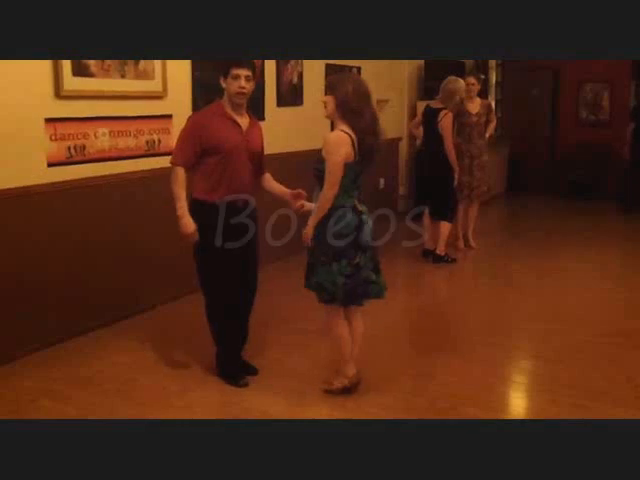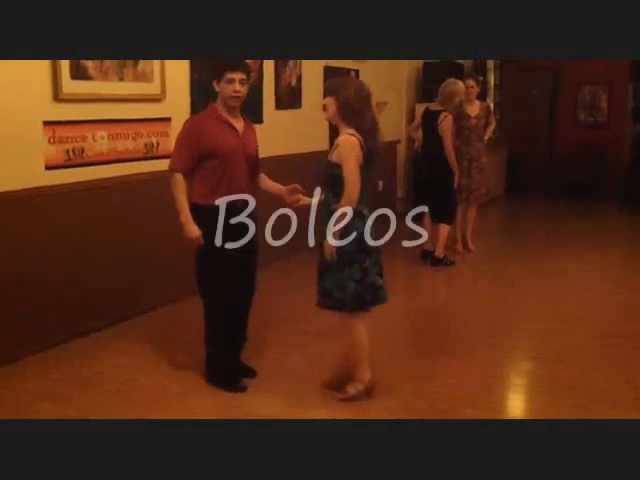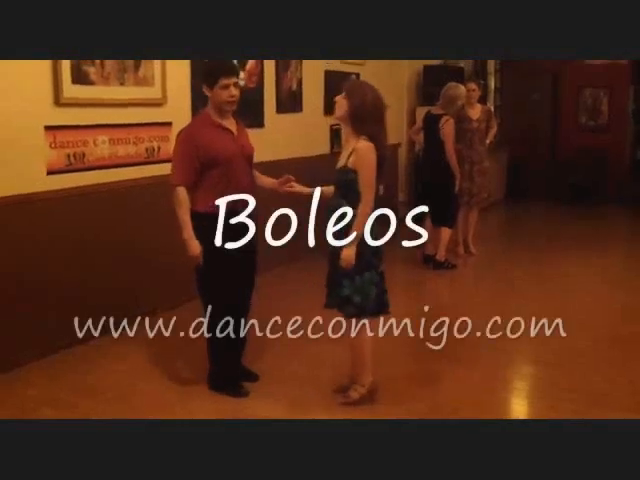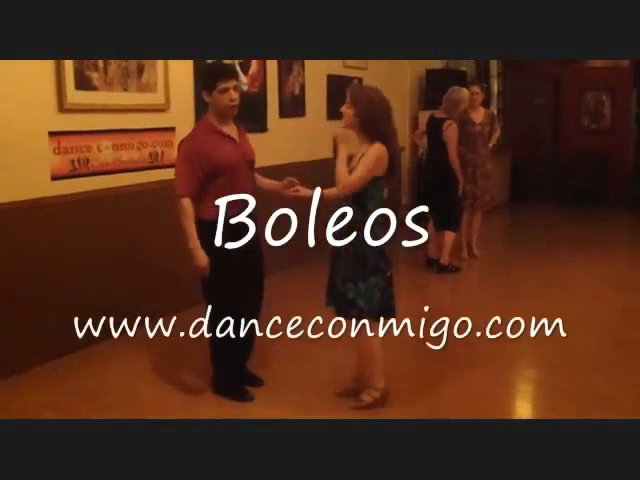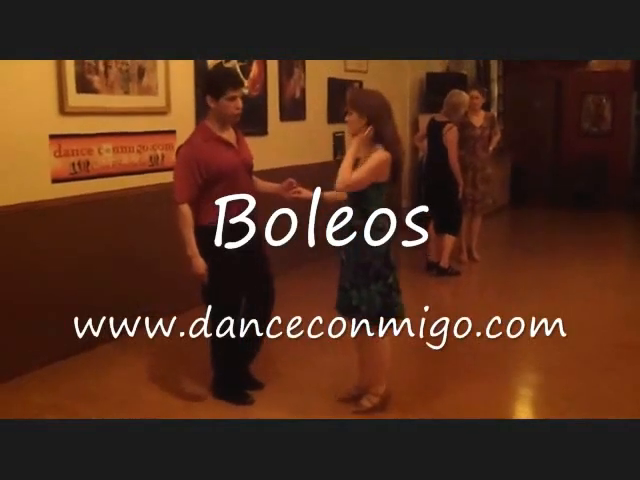
dt=0.4s
person 1, frame 1
left shoulder: (255, 127)
right shoulder: (202, 121)
right elbow: (180, 166)
left wrist: (286, 194)
right wrist: (184, 213)
left hip: (244, 214)
right hip: (211, 214)
left knee: (245, 289)
right knee: (219, 291)
left ankle: (235, 354)
right ankle: (226, 361)
person 1, frame 2
left shoulder: (249, 129)
right shoulder: (198, 125)
right elbow: (178, 172)
left wrist: (281, 190)
right wrist: (187, 219)
left hip: (243, 217)
right hip: (211, 219)
left knee: (243, 293)
right knee: (219, 295)
left ankle: (233, 358)
right ankle: (218, 368)
person 1, frame 3
left shoulder: (239, 129)
right shoulder: (193, 134)
right elbow: (180, 187)
left wrist: (274, 183)
right wrist: (189, 237)
left hip: (242, 221)
right hip: (213, 225)
left knee: (241, 297)
right knee: (220, 301)
left ankle: (234, 361)
right ankle: (220, 373)
person 1, frame 4
left shoulder: (240, 133)
right shoulder: (196, 142)
right elbow: (185, 198)
left wrist: (276, 186)
right wrist: (195, 247)
left hip: (246, 227)
right hip: (217, 232)
left knee: (250, 301)
right knee: (224, 306)
left ankle: (239, 365)
right ankle: (224, 377)
person 1, frame 5
left shoulder: (238, 138)
right shoulder: (194, 148)
right elbow: (184, 204)
left wrist: (277, 188)
right wrist: (194, 253)
left hip: (247, 229)
right hip: (218, 236)
left knee: (262, 298)
right knee: (225, 310)
left ankle: (240, 366)
right ankle: (224, 381)
person 2, frame 1
left shoulder: (337, 138)
right shoulder: (360, 135)
left elbow: (331, 189)
left wrist: (310, 225)
right wrist: (315, 206)
left hip: (339, 226)
right hip: (356, 222)
left knee: (333, 305)
right knee: (352, 305)
left ankle: (348, 370)
right ankle: (351, 368)
person 2, frame 2
left shoulder: (346, 141)
right shoulder: (357, 138)
left elbow: (351, 193)
left wrist: (333, 235)
right wrist: (313, 201)
left hip: (347, 232)
right hip: (353, 229)
left knee: (350, 311)
right knee: (352, 310)
left ankle: (363, 377)
right ankle: (349, 370)
person 2, frame 3
left shoulder: (364, 147)
right shoulder: (350, 144)
left elbow: (367, 201)
left wrist: (352, 244)
right wrist: (309, 190)
left hip: (358, 238)
right hip: (345, 234)
left knee: (358, 314)
right knee: (352, 313)
left ankle: (365, 382)
right ankle: (359, 376)
person 2, frame 4
left shoulder: (378, 150)
right shoulder: (362, 148)
left elbow: (347, 187)
left wrist: (340, 148)
right wrist: (314, 193)
left hip: (367, 240)
right hip: (352, 237)
left knee: (366, 317)
right knee: (356, 316)
left ankle: (377, 385)
right ankle: (363, 377)
person 2, frame 5
left shoulder: (381, 156)
right shoulder: (367, 154)
left elbow: (343, 184)
left wrist: (354, 146)
right wrist: (313, 195)
left hip: (372, 245)
right hip: (357, 242)
left knee: (374, 322)
right knee: (358, 319)
left ankle: (379, 389)
right ankle: (365, 382)
person 3, frame 1
left shoulder: (428, 107)
right shoulder: (446, 115)
left elbow: (413, 126)
right elbow: (448, 147)
right wrist: (456, 169)
left hip: (424, 162)
right hip: (440, 165)
left knee: (429, 205)
right knee: (448, 207)
left ankle: (428, 246)
right ankle: (440, 252)
person 3, frame 2
left shoulder: (428, 110)
right shoulder: (446, 117)
left elbow: (412, 129)
right elbow: (448, 149)
right wrist: (456, 171)
left hip: (424, 164)
right hip: (440, 168)
left knee: (430, 207)
right knee: (447, 210)
left ankle: (428, 249)
right ankle: (438, 255)
person 3, frame 3
left shoulder: (429, 113)
right shoulder: (448, 121)
left elbow: (413, 132)
right elbow: (449, 153)
right wrist: (457, 175)
left hip: (427, 168)
right hip: (442, 172)
left knee: (431, 211)
right knee: (449, 213)
left ankle: (428, 252)
right ankle: (440, 258)
person 3, frame 4
left shoulder: (432, 117)
right shoulder: (451, 125)
left elbow: (417, 136)
right elbow: (452, 157)
right wrist: (460, 178)
left hip: (430, 172)
right hip: (445, 176)
left knee: (434, 214)
right knee: (453, 217)
left ankle: (432, 256)
right ankle: (444, 262)
person 3, frame 5
left shoulder: (433, 120)
right shoulder: (451, 129)
left elbow: (418, 139)
right elbow: (453, 161)
right wrist: (460, 182)
left hip: (430, 176)
right hip: (445, 180)
left knee: (435, 218)
right knee: (453, 221)
left ankle: (432, 259)
right ankle: (444, 264)
person 4, frame 1
left shoulder: (486, 105)
right shoulder: (458, 105)
left elbow: (493, 121)
left wrist: (487, 135)
left hip: (480, 153)
right hip: (462, 153)
left knee: (475, 195)
right knee: (461, 195)
left ankle: (469, 234)
right ankle: (459, 236)
person 4, frame 2
left shoulder: (485, 108)
right shoulder: (457, 108)
left elbow: (492, 124)
left wrist: (485, 138)
left hip: (478, 155)
right hip: (461, 155)
left knee: (474, 197)
right knee: (460, 197)
left ankle: (468, 237)
right ankle: (458, 238)
person 4, frame 3
left shoulder: (486, 111)
right shoulder: (458, 112)
left elbow: (493, 127)
left wrist: (487, 141)
left hip: (480, 159)
right hip: (462, 159)
left knee: (476, 201)
right knee: (461, 201)
left ankle: (469, 240)
right ankle: (460, 242)
person 4, frame 4
left shoulder: (490, 115)
right shoulder: (461, 115)
left elbow: (496, 131)
left wrist: (490, 145)
left hip: (483, 163)
right hip: (465, 162)
left knee: (479, 204)
right knee: (465, 204)
left ankle: (473, 244)
right ankle: (463, 245)
person 4, frame 5
left shoulder: (490, 118)
right shoulder: (461, 119)
left elbow: (497, 134)
left wrist: (490, 148)
left hip: (483, 166)
right hip: (464, 166)
left knee: (479, 208)
right knee: (465, 207)
left ankle: (473, 247)
right ankle: (463, 248)
